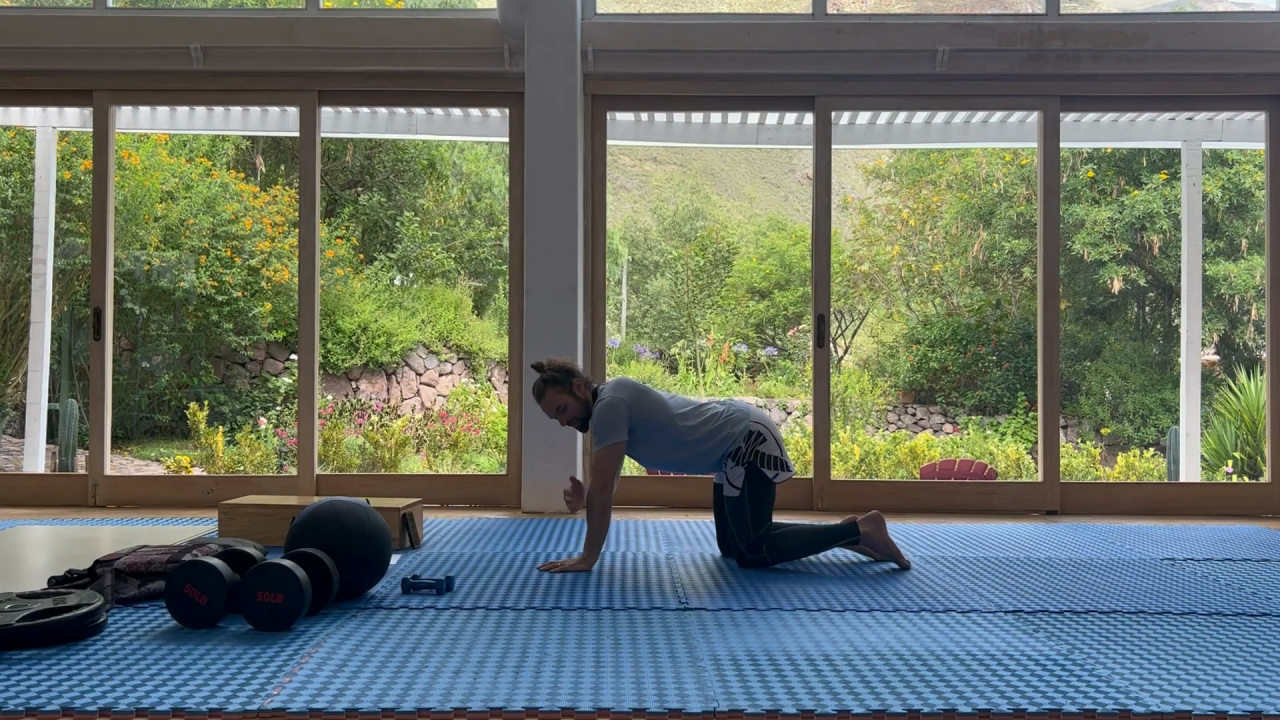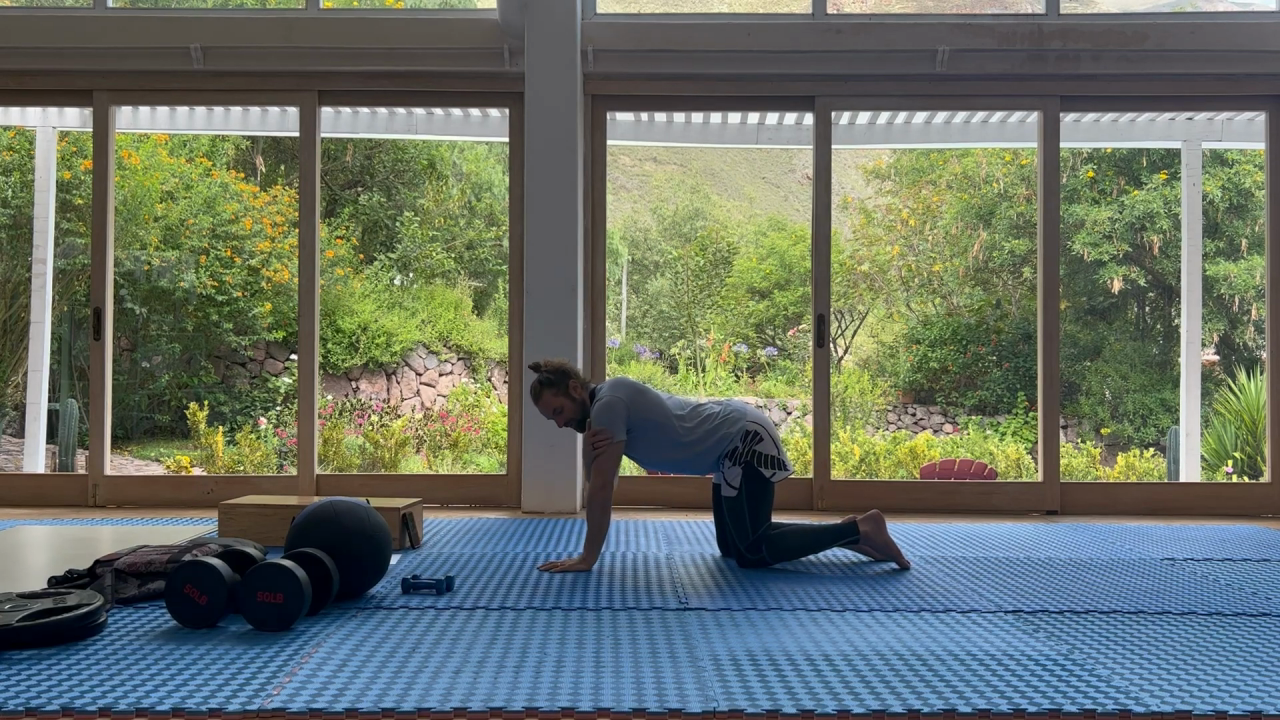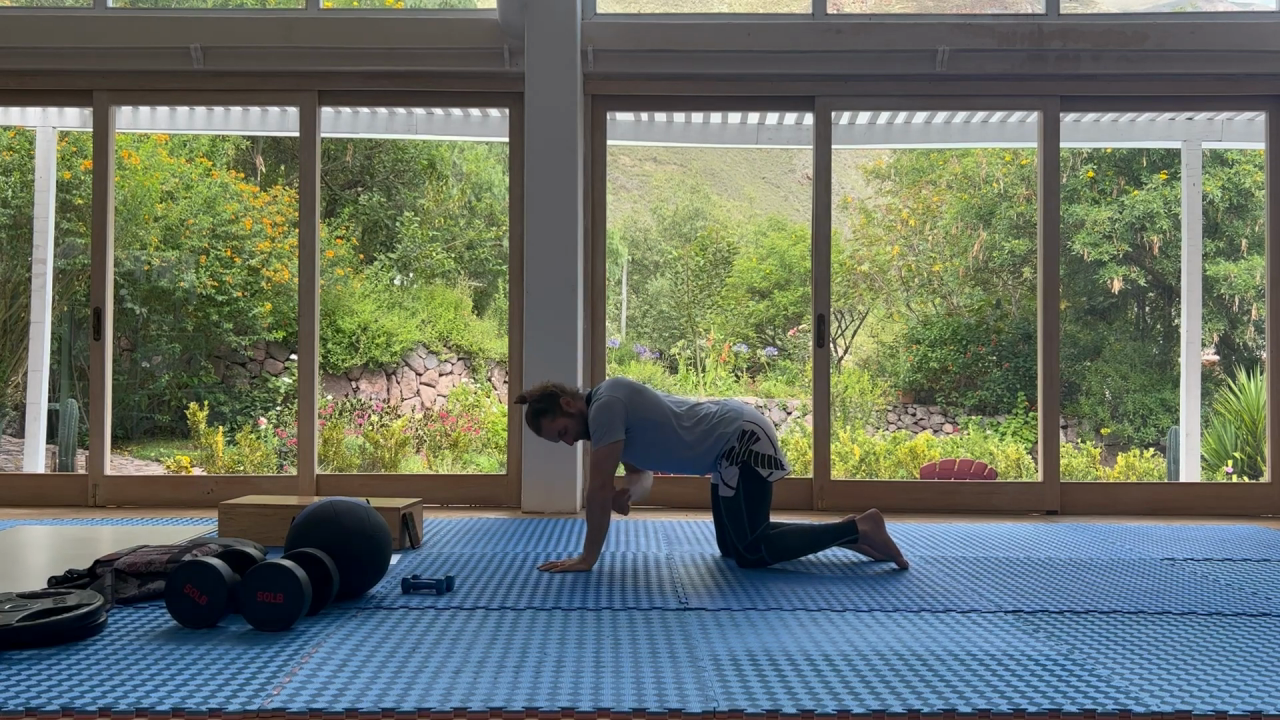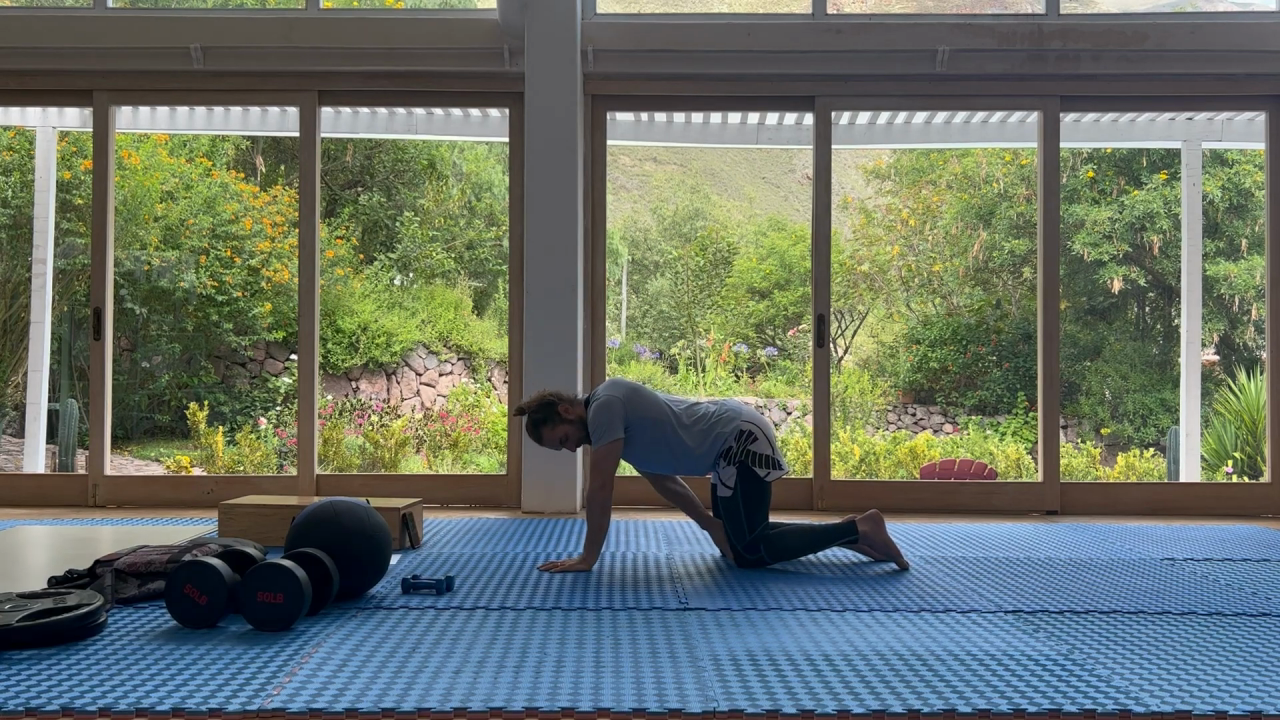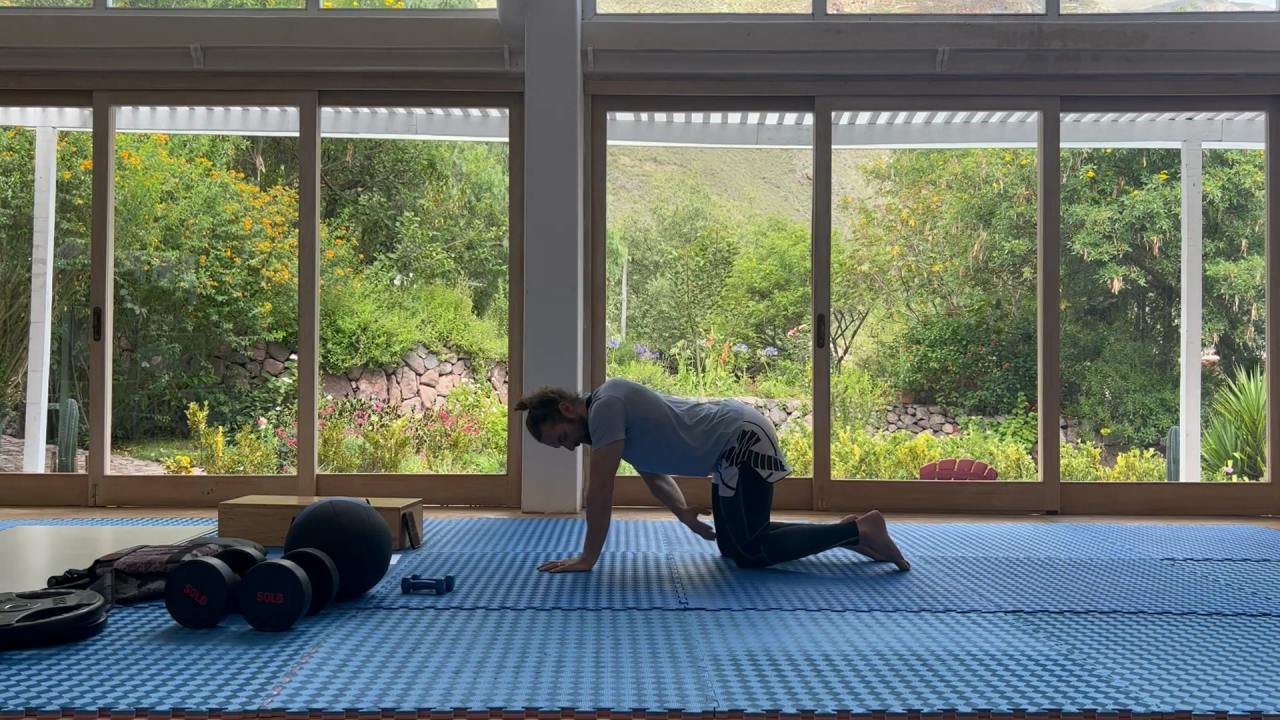
dt=0.3s
person 1, frame 1
left shoulder: (609, 405)
right shoulder: (609, 405)
left elbow: (603, 489)
right elbow: (603, 483)
left wrist: (588, 558)
right wrist: (580, 497)
left hip: (748, 439)
right hip: (738, 439)
left knee: (753, 553)
right knee: (731, 545)
left ankle: (858, 530)
right ankle: (848, 531)
person 1, frame 2
left shoulder: (607, 405)
right shoulder: (604, 407)
left elbow: (601, 491)
right elbow: (602, 484)
left wrist: (587, 558)
right wrist: (591, 453)
left hip: (744, 439)
right hip: (736, 437)
left knee: (752, 553)
right knee: (732, 545)
left ankle: (858, 528)
right ankle: (847, 531)
person 1, frame 3
left shoulder: (604, 406)
right shoulder: (611, 409)
left elbow: (598, 490)
right elbow: (639, 467)
left wrist: (587, 558)
right wrist: (623, 495)
left hip: (742, 439)
right hip: (734, 437)
left knee: (752, 553)
right knee: (732, 545)
left ankle: (857, 529)
right ankle: (847, 532)
person 1, frame 4
left shoulder: (603, 407)
right shoulder: (614, 415)
left elbow: (600, 491)
right elbow: (664, 477)
left wrist: (587, 558)
right wrist: (708, 521)
left hip: (740, 437)
right hip: (733, 436)
left knee: (750, 552)
right knee: (736, 541)
left ankle: (857, 529)
right ankle: (847, 532)
person 1, frame 5
left shoulder: (605, 407)
right shoulder: (614, 414)
left elbow: (600, 491)
right elbow: (658, 480)
left wrist: (587, 559)
right wrist: (684, 513)
left hip: (742, 438)
right hip: (735, 436)
left knee: (751, 552)
right knee: (732, 545)
left ankle: (859, 531)
right ankle: (847, 530)
